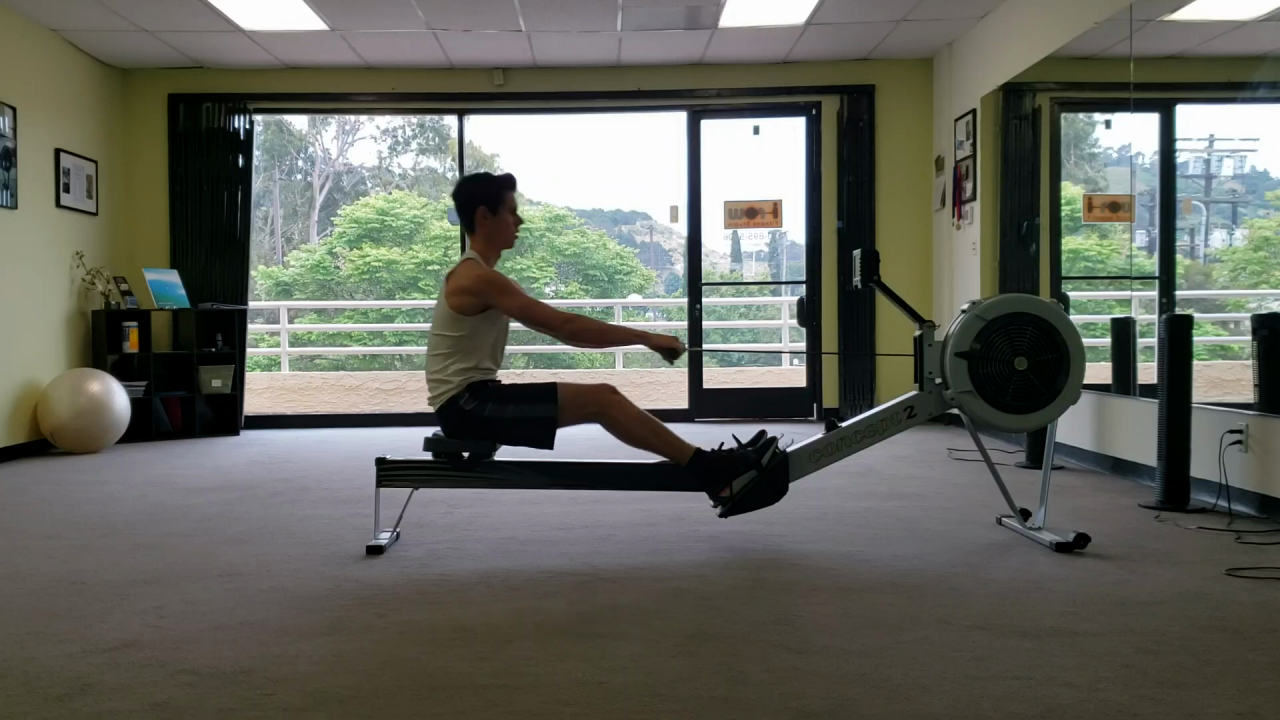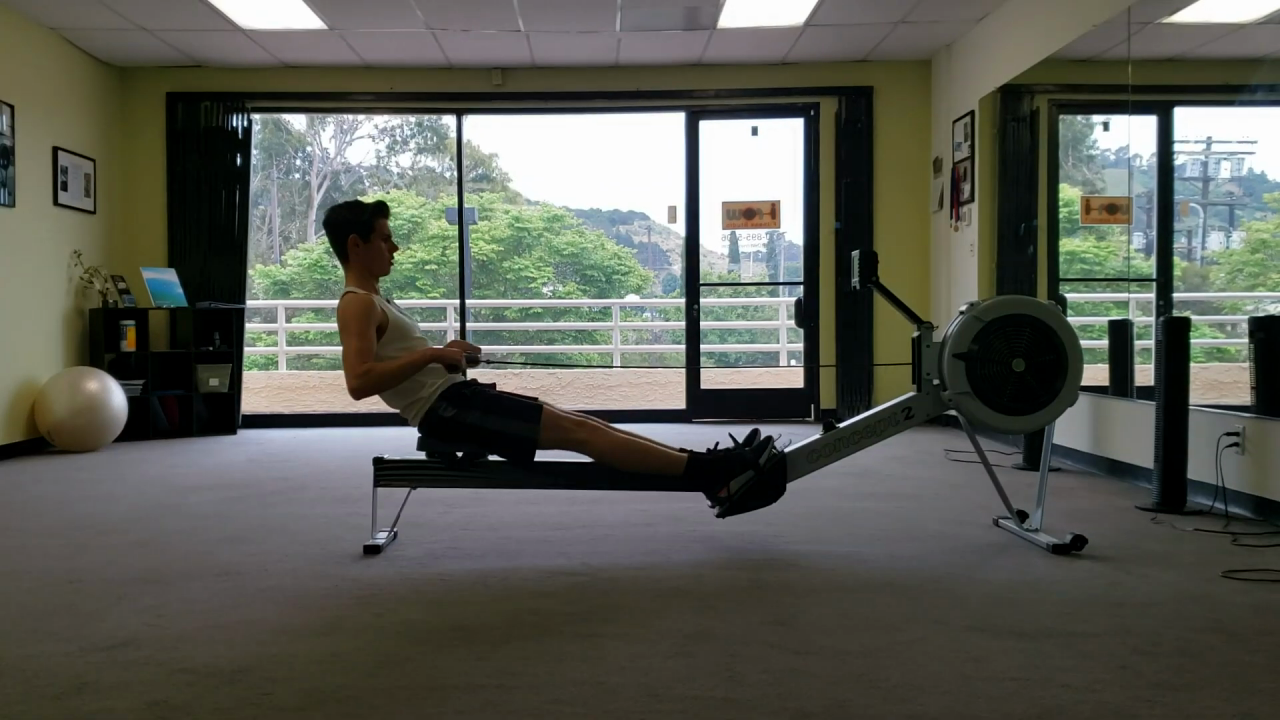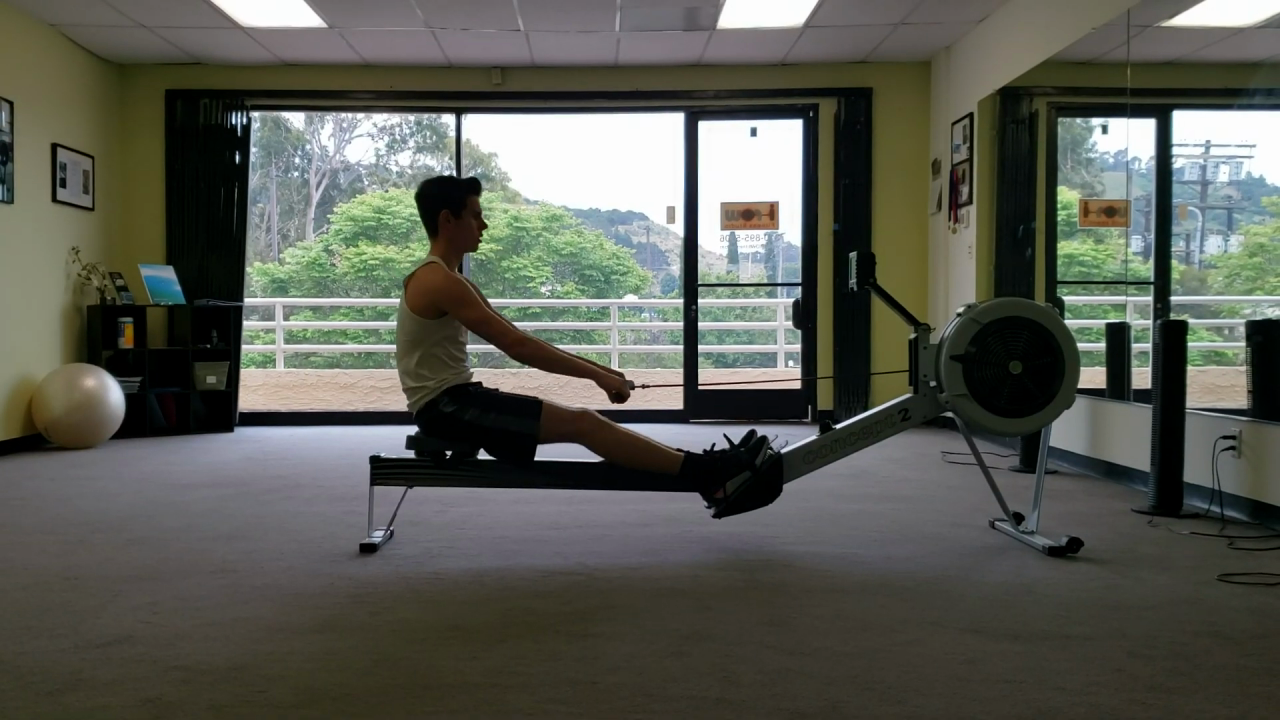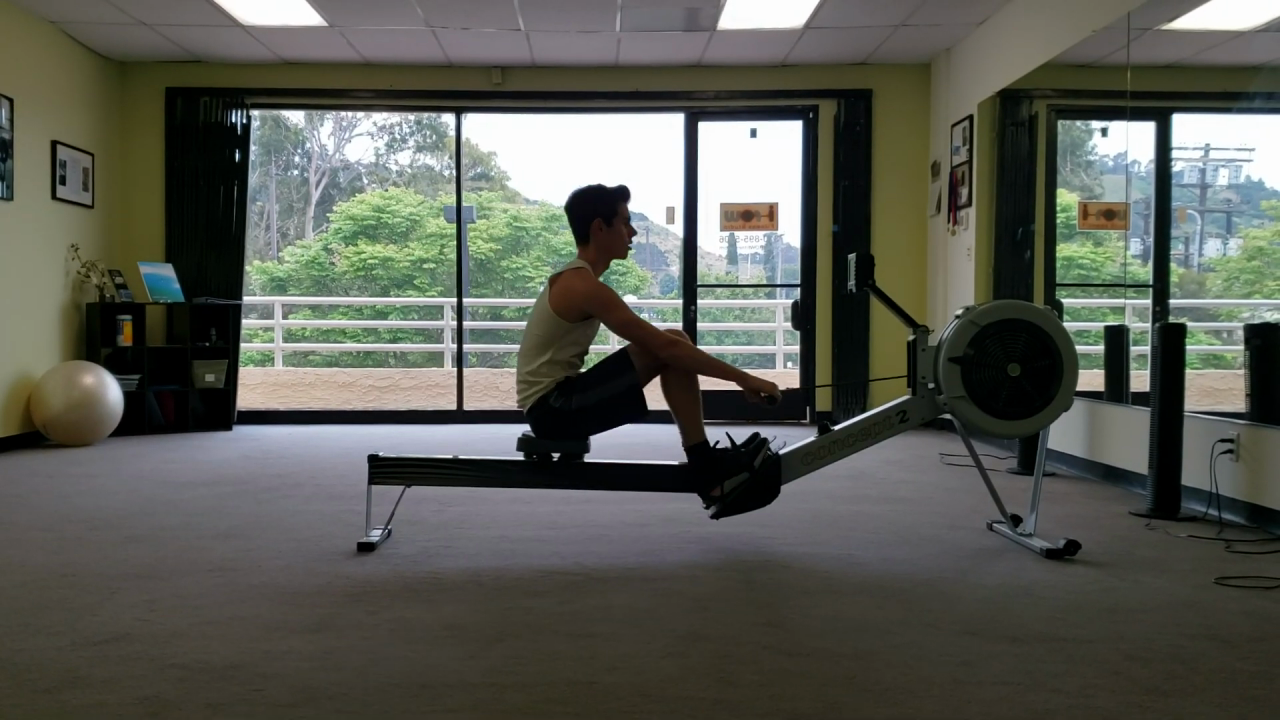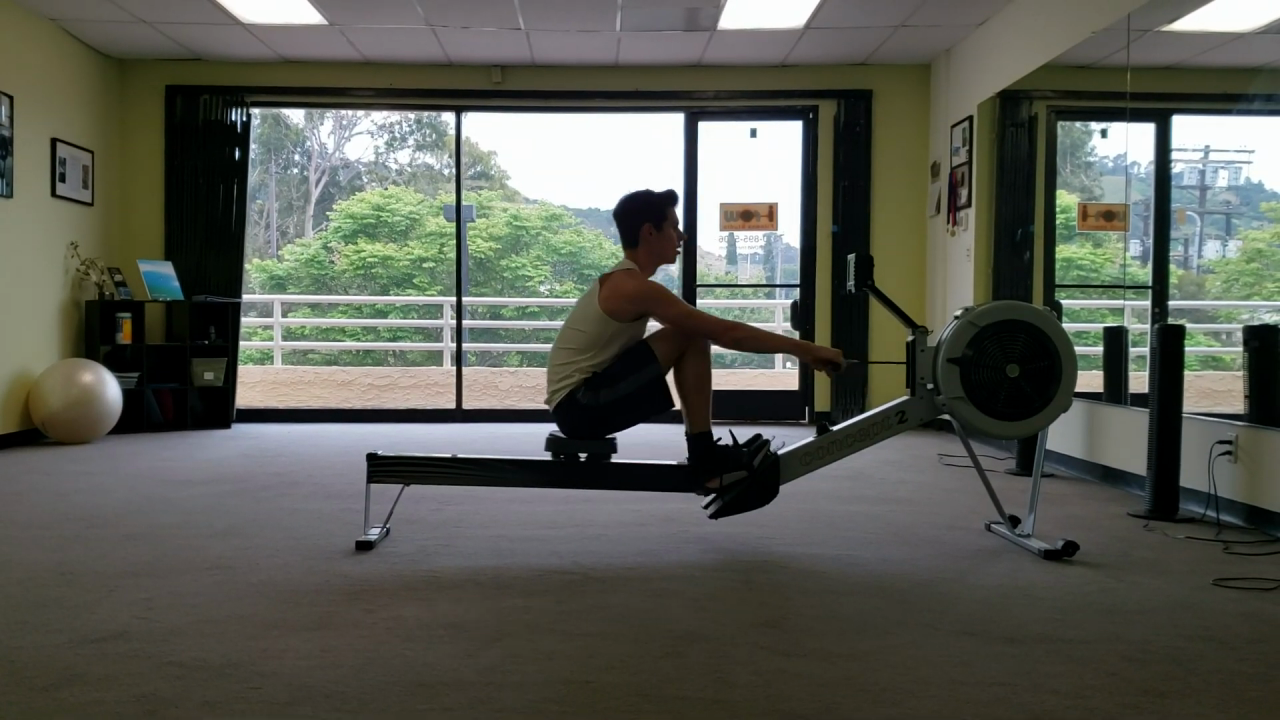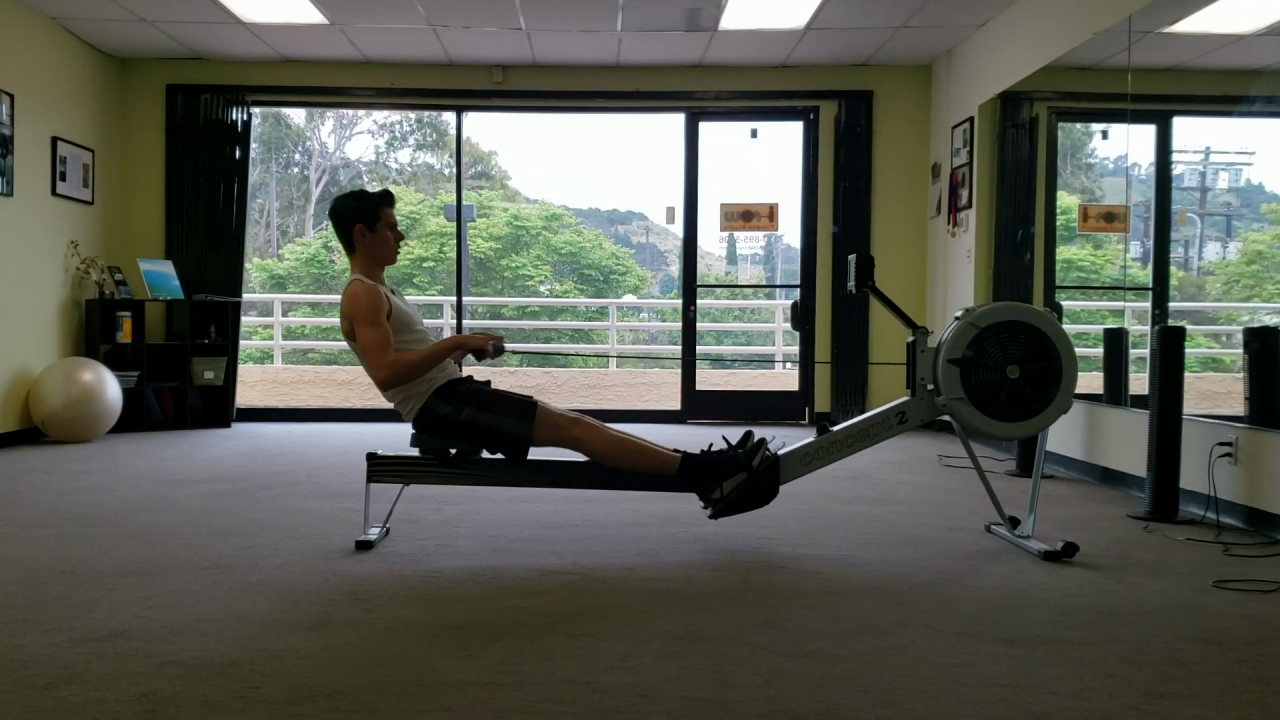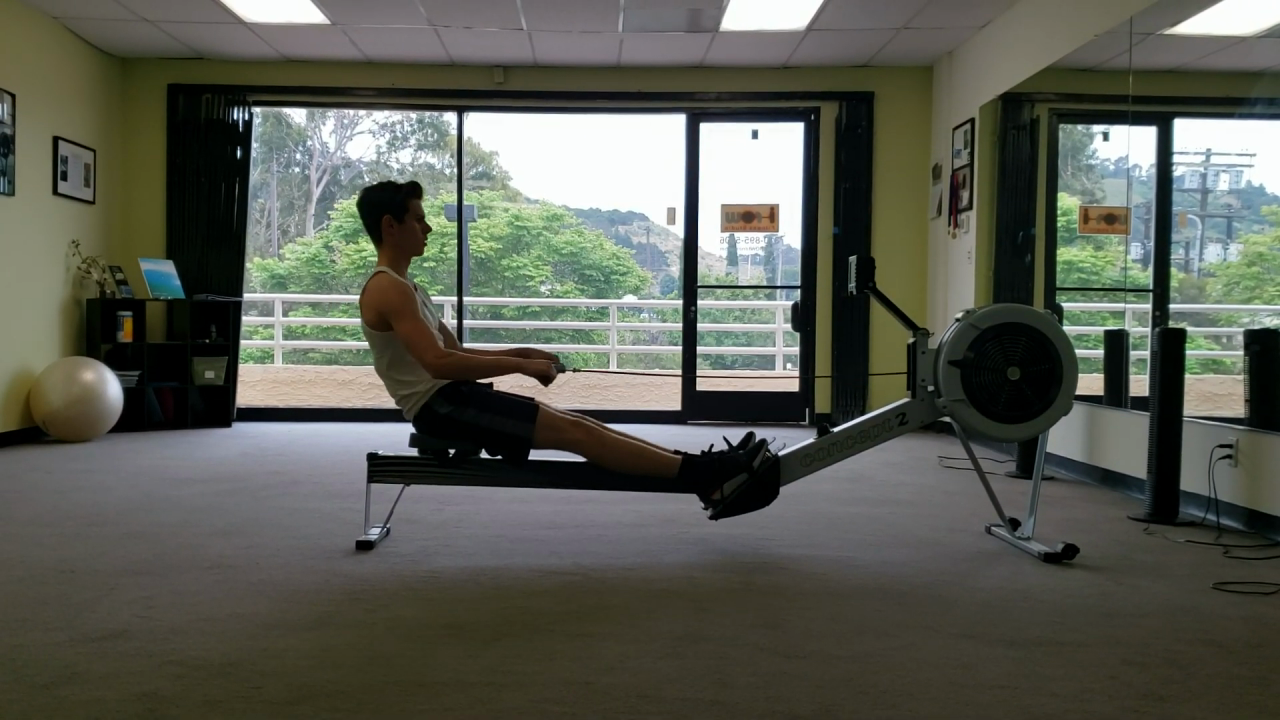
dt=0.7s
person 1, frame 1
left shoulder: (480, 273)
right shoulder: (476, 276)
left elbow: (560, 325)
right elbow: (564, 326)
left wrist: (640, 336)
right wrist: (648, 338)
left hip: (476, 400)
right hip: (466, 406)
left knee: (602, 401)
right knee: (603, 398)
left ankle: (708, 467)
right ankle: (710, 470)
person 1, frame 2
left shoulder: (373, 300)
right shoulder: (357, 306)
right elbow: (360, 382)
left wrist: (445, 354)
right wrist: (433, 353)
left hip: (457, 397)
right hip: (446, 409)
left knee: (583, 422)
right knee: (576, 430)
left ankle: (707, 465)
right ankle: (705, 471)
person 1, frame 3
left shoulder: (448, 280)
right shoulder: (437, 281)
left elbow: (518, 340)
right elbow: (518, 347)
left wrist: (592, 367)
right wrist: (596, 375)
left hip: (458, 400)
right hip: (445, 408)
left knee: (585, 420)
right knee: (581, 423)
left ankle: (704, 469)
right ankle: (704, 472)
person 1, frame 4
left shoulder: (576, 279)
right shoulder: (584, 287)
left elbow: (666, 344)
right elbow: (668, 348)
left wrist: (735, 377)
right wrist: (744, 378)
left hip: (556, 403)
right hip: (552, 410)
left knee: (672, 341)
right knee: (670, 344)
left ankle: (711, 462)
right ankle: (708, 463)
person 1, frame 5
left shoulder: (623, 281)
right shoulder: (634, 287)
left elbow: (714, 332)
right elbow: (725, 333)
left wrist: (797, 350)
right wrist: (806, 348)
left hip: (584, 402)
right hip: (580, 406)
left knee: (696, 335)
right knee: (693, 337)
left ankle: (709, 460)
right ankle: (706, 456)
person 1, frame 6
left shoulder: (379, 290)
right shoulder: (363, 295)
right elbow: (387, 374)
left wrist: (458, 345)
right wrist: (455, 344)
left hip: (454, 395)
right hip: (441, 406)
left knee: (576, 422)
right knee: (573, 430)
left ankle: (699, 467)
right ankle: (703, 475)
person 1, frame 7
left shoulder: (403, 286)
right shoulder: (388, 288)
left elbow: (452, 354)
right elbow: (438, 364)
left wrist: (516, 354)
right wrist: (516, 363)
left hip: (454, 399)
right hip: (440, 407)
left knee: (578, 423)
right knee: (573, 431)
left ankle: (701, 467)
right ankle: (701, 474)
